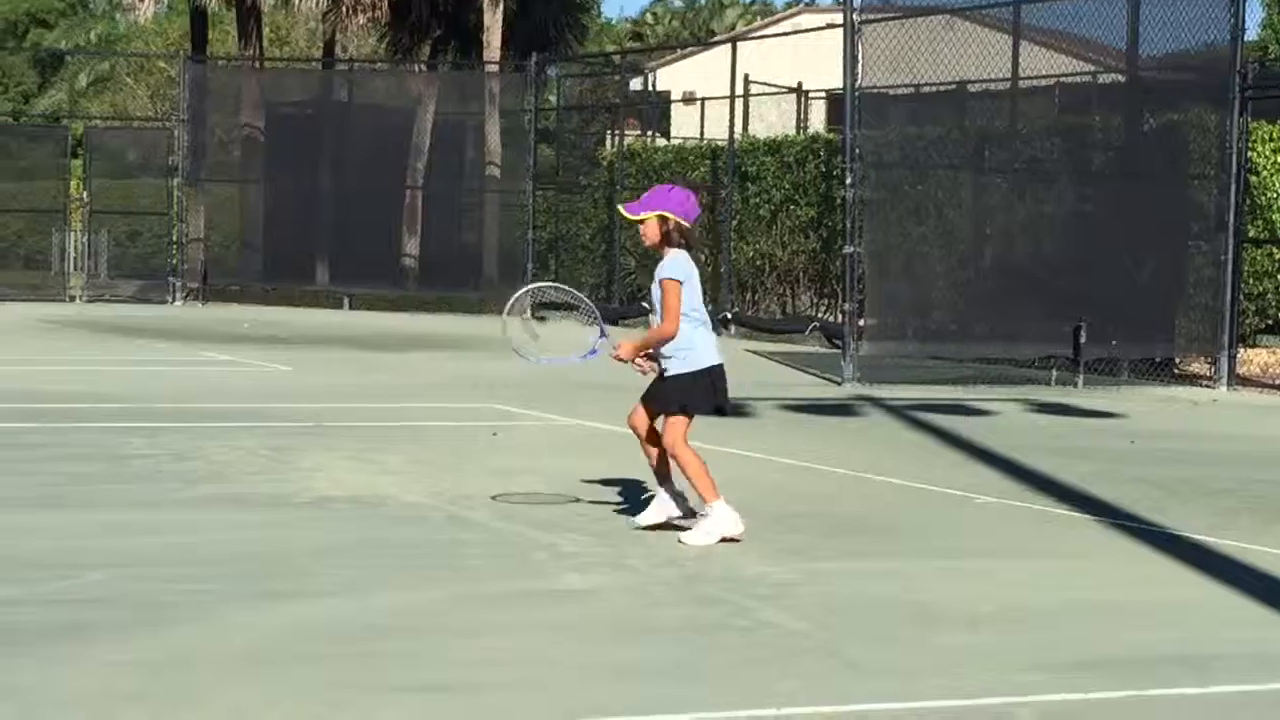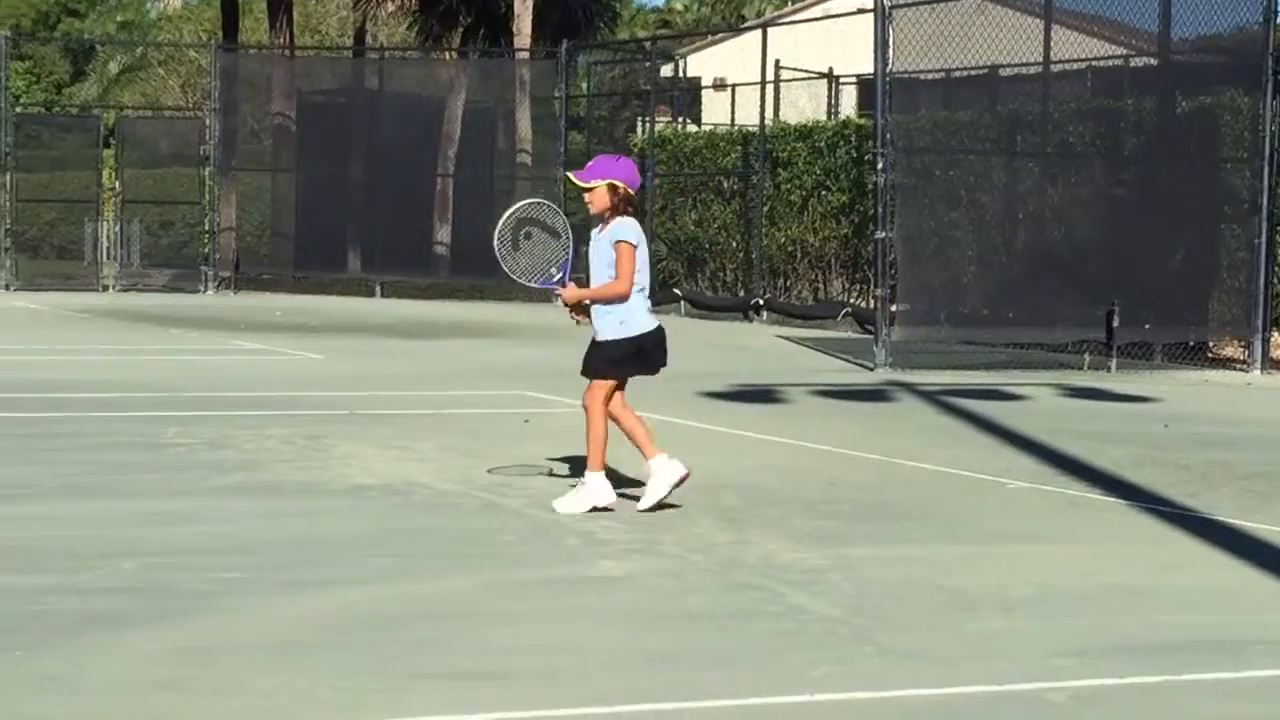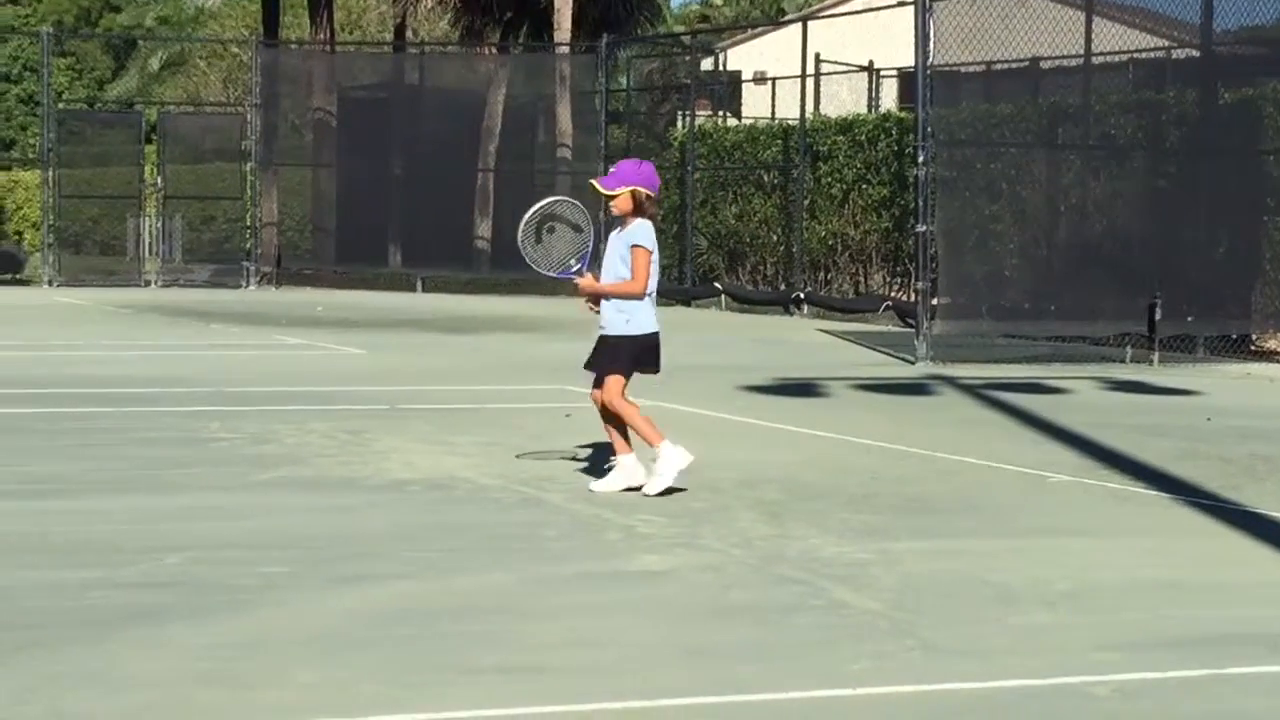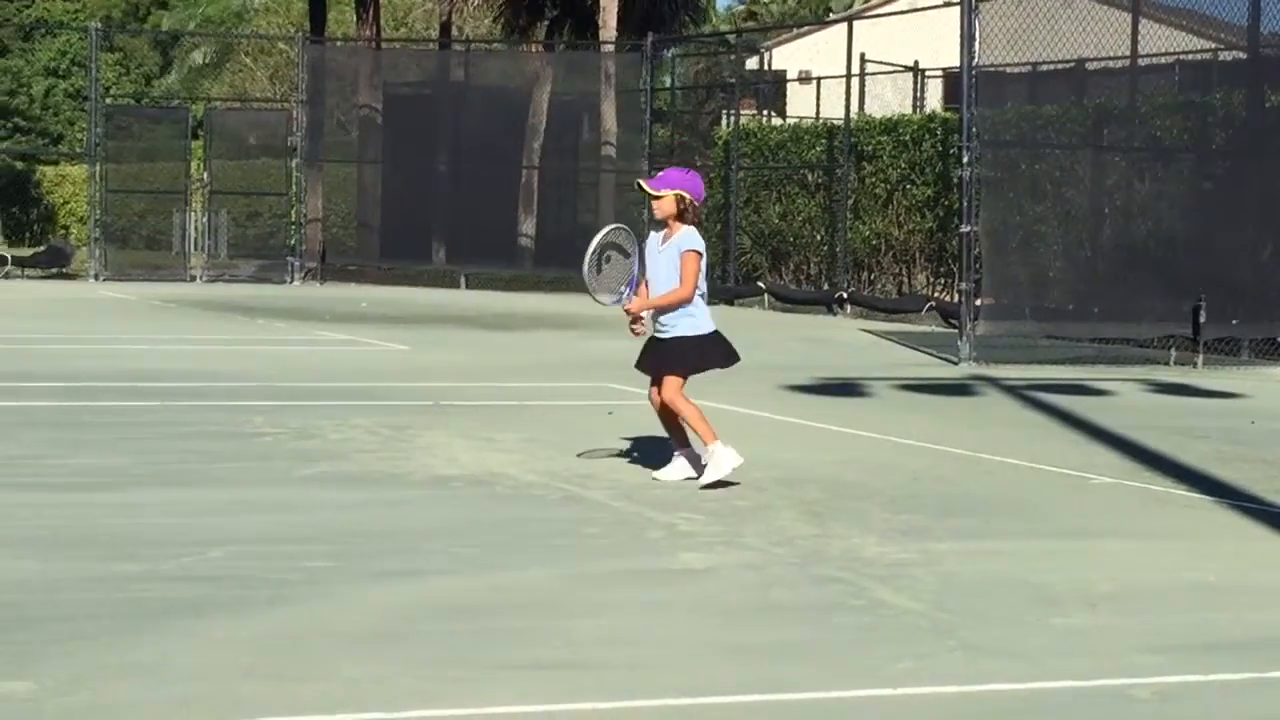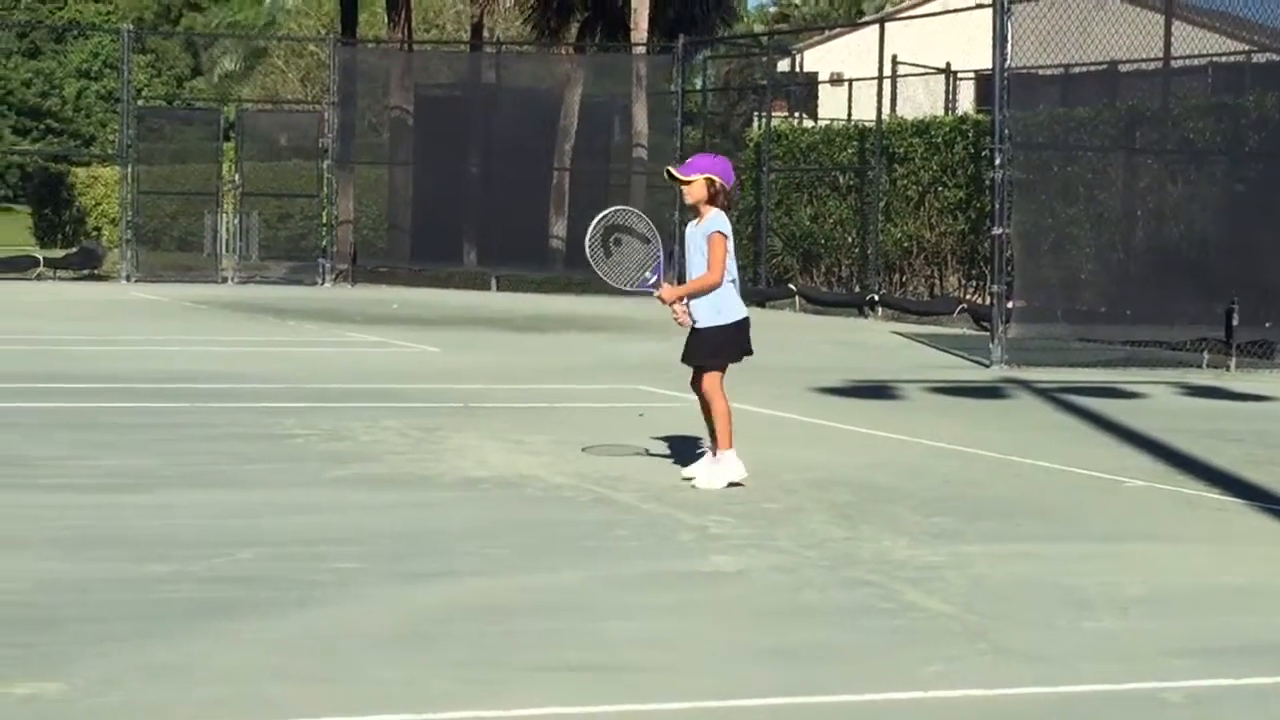
dt=0.5s
person 1, frame 1
left shoulder: (671, 267)
right shoulder: (675, 263)
left elbow: (670, 327)
left wrist: (636, 347)
right wrist: (650, 354)
left hip: (694, 367)
right hip: (682, 366)
left knee: (675, 442)
right knee: (639, 420)
left ankle: (720, 514)
right ankle: (668, 497)
person 1, frame 2
left shoulder: (624, 229)
right shoulder: (599, 232)
left elbow: (623, 286)
left wrist: (579, 296)
right wrist: (585, 304)
left hip: (628, 333)
right hip: (613, 333)
left knee: (595, 400)
right knee: (612, 403)
left ankle: (594, 482)
right ankle: (661, 466)
person 1, frame 3
left shoulder: (640, 233)
right shoulder: (620, 232)
left elbow: (638, 286)
left wrist: (595, 287)
right wrist: (598, 295)
left hip: (632, 332)
right hip: (616, 330)
left knee: (611, 396)
right knee: (599, 395)
left ankle: (667, 452)
right ankle: (627, 466)
person 1, frame 4
left shoulder: (689, 239)
right shoulder: (654, 238)
left elbow: (686, 291)
right elbow: (647, 284)
left wrist: (644, 306)
right wrist: (638, 315)
left hip: (690, 330)
right hip: (663, 332)
left knee: (671, 395)
right knee: (657, 397)
left ankle: (719, 451)
right ankle: (685, 457)
person 1, frame 5
left shoulder: (716, 223)
right shoulder: (694, 226)
left elbow: (715, 276)
left wrist: (677, 292)
right wrist: (684, 304)
left hip: (722, 320)
right hip: (704, 320)
left knee: (711, 386)
right knee: (700, 387)
left ankle: (728, 461)
right ankle: (718, 452)
